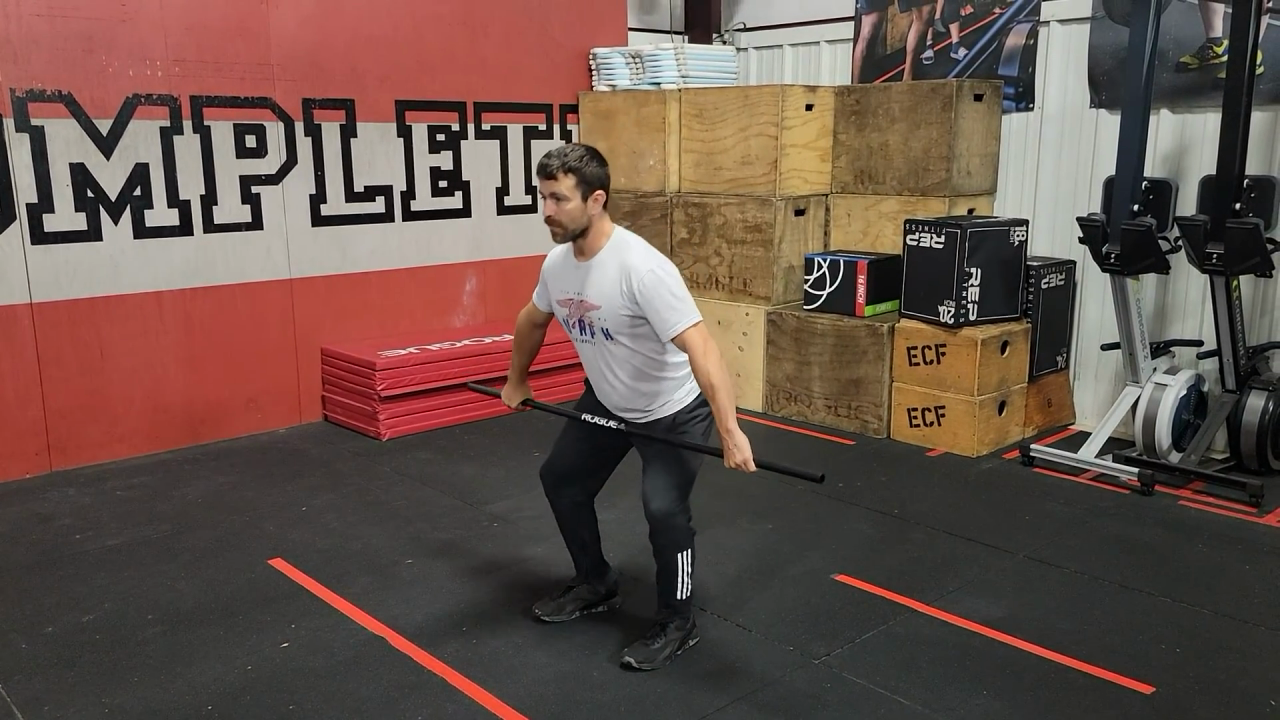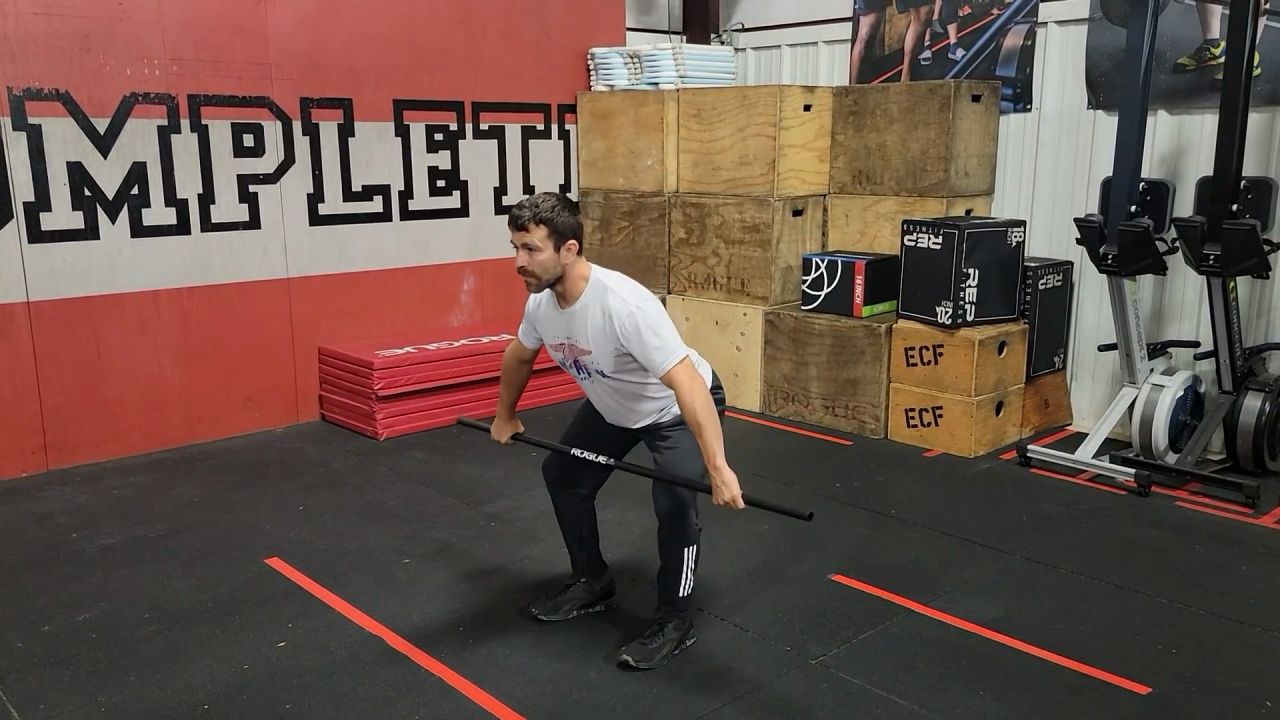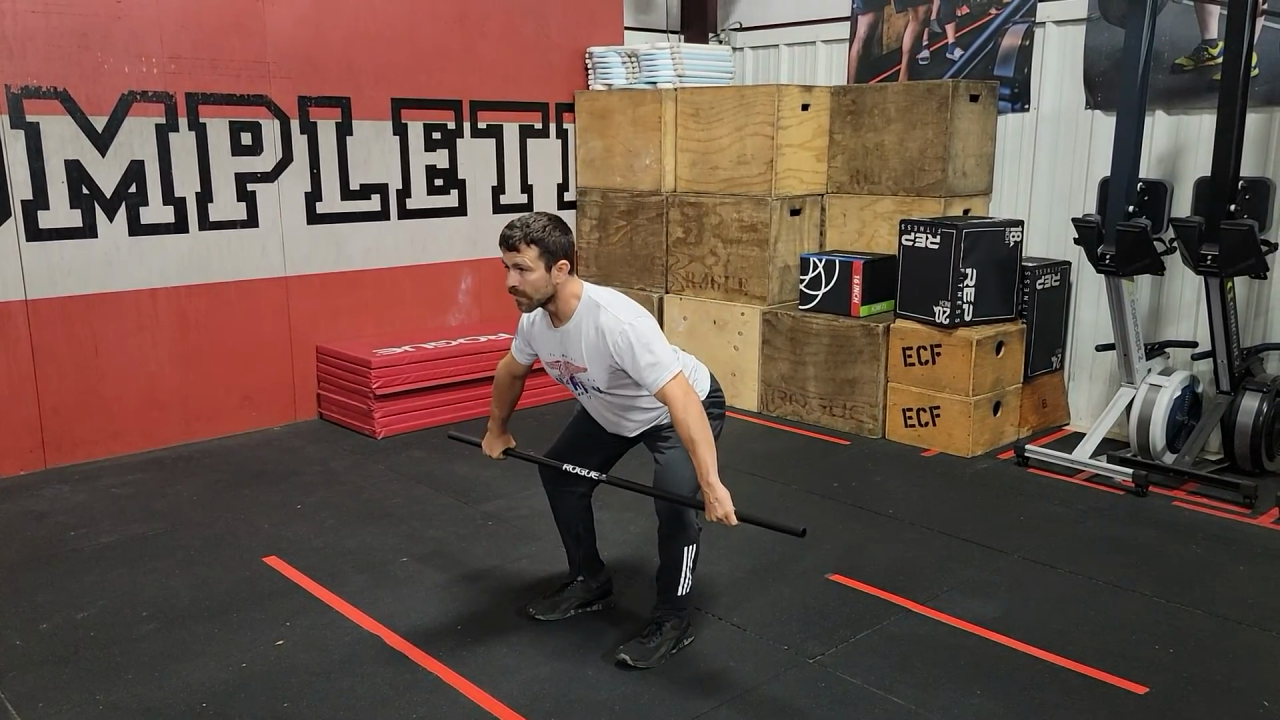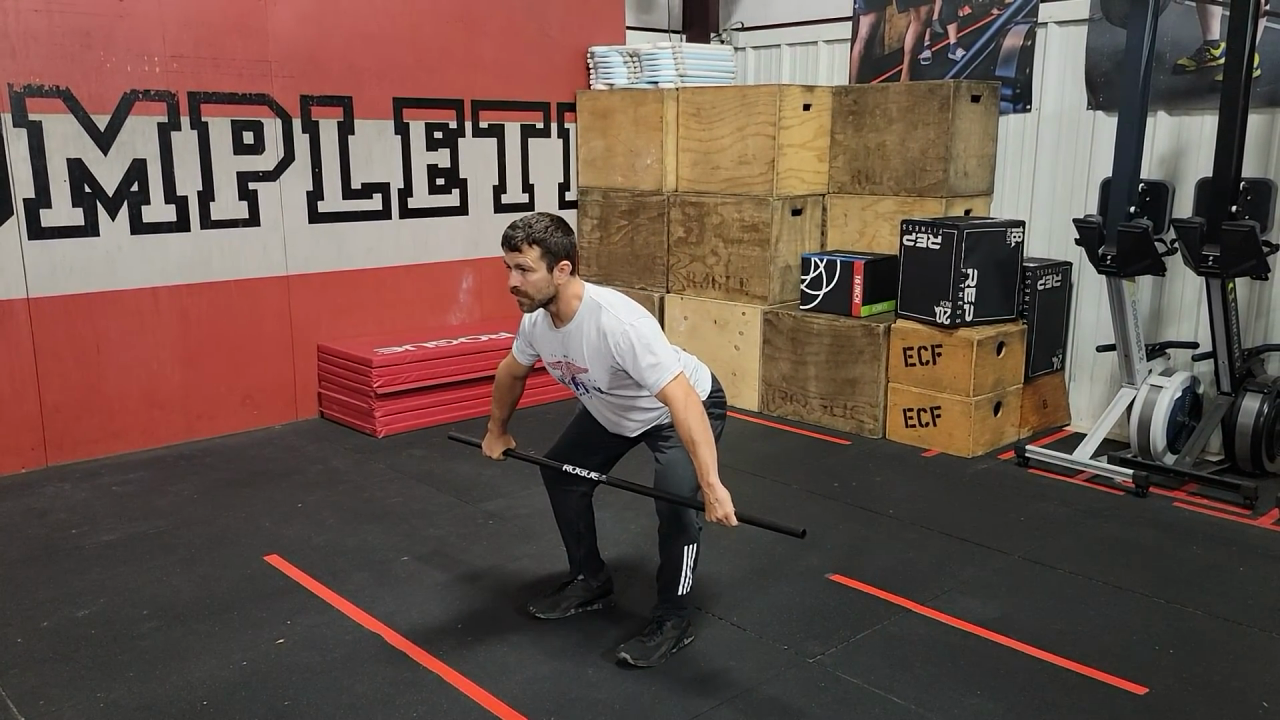
dt=0.4s
person 1, frame 1
left shoulder: (640, 267)
right shoulder: (558, 263)
left elbow: (700, 346)
right elbow: (532, 320)
left wrist: (729, 431)
right wrist: (516, 380)
left hip: (672, 410)
right hip: (605, 403)
left knee: (664, 508)
right knee: (561, 479)
left ankle: (676, 623)
right ankle: (595, 584)
person 1, frame 2
left shoulder: (624, 305)
right shoulder: (541, 303)
left elbow: (687, 384)
right elbow: (518, 356)
left wrist: (717, 469)
right wrist: (505, 415)
left hip: (677, 408)
right hip: (613, 407)
left knee: (674, 502)
right knee: (562, 475)
left ankle: (674, 621)
right ankle: (592, 583)
person 1, frame 3
left shoulder: (617, 321)
right shoulder: (533, 320)
left elbow: (682, 401)
right elbow: (511, 372)
left wrist: (711, 485)
right wrist: (497, 430)
left hip: (685, 406)
left knee: (675, 499)
right knee: (560, 473)
left ankle: (672, 619)
right ankle: (589, 581)
person 1, frame 4
left shoulder: (619, 322)
right shoulder: (535, 321)
left elbow: (683, 401)
right elbow: (512, 373)
left wrist: (711, 485)
right wrist: (497, 431)
left hip: (685, 406)
left knee: (676, 498)
right knee: (561, 473)
left ankle: (672, 619)
right ankle: (590, 581)
